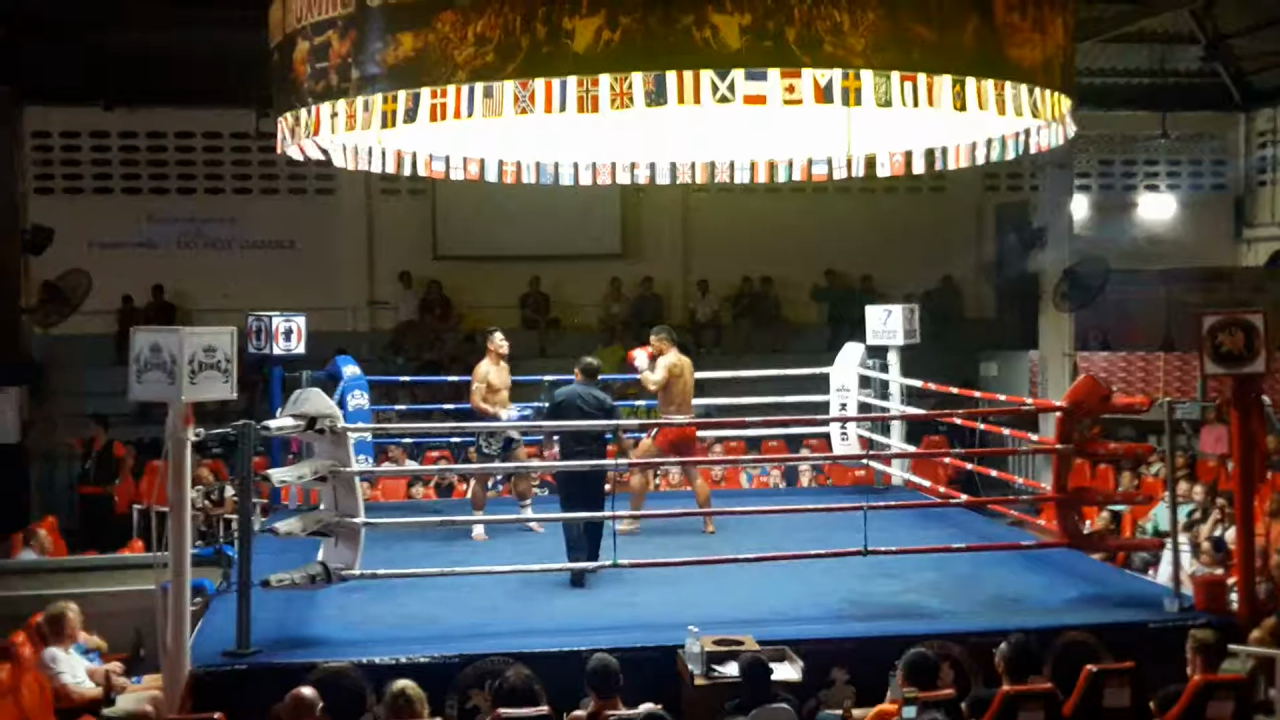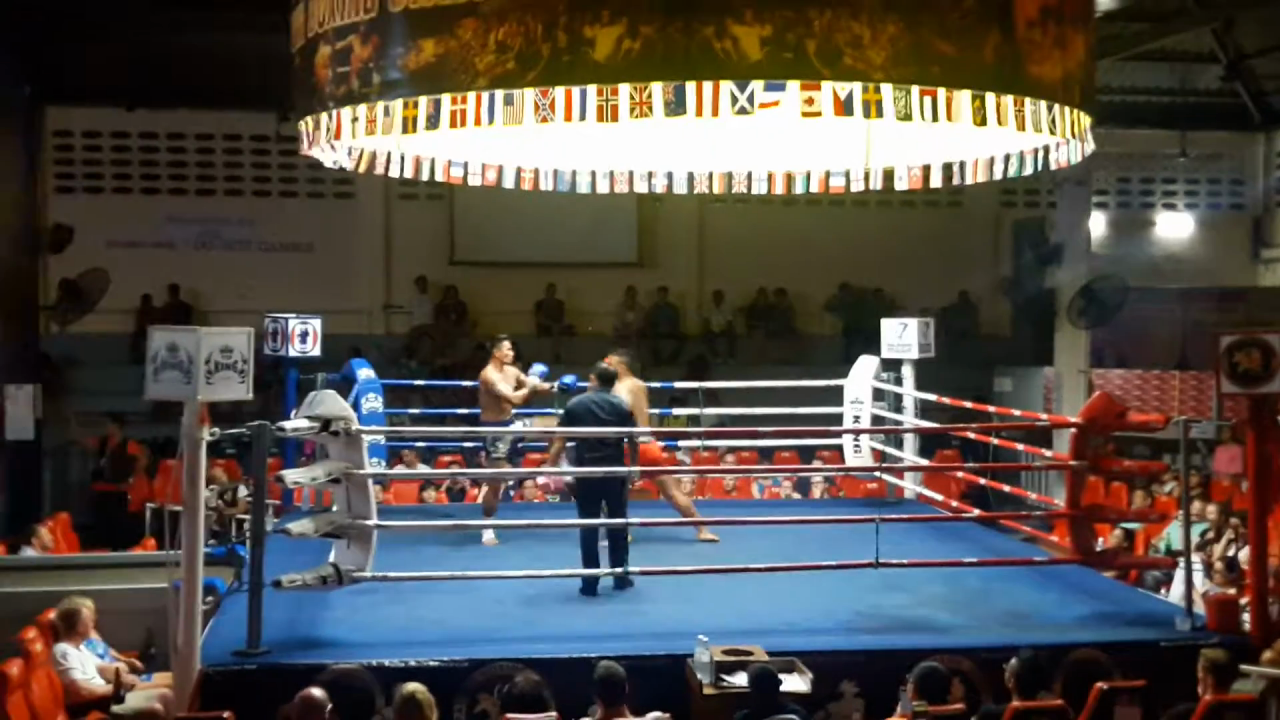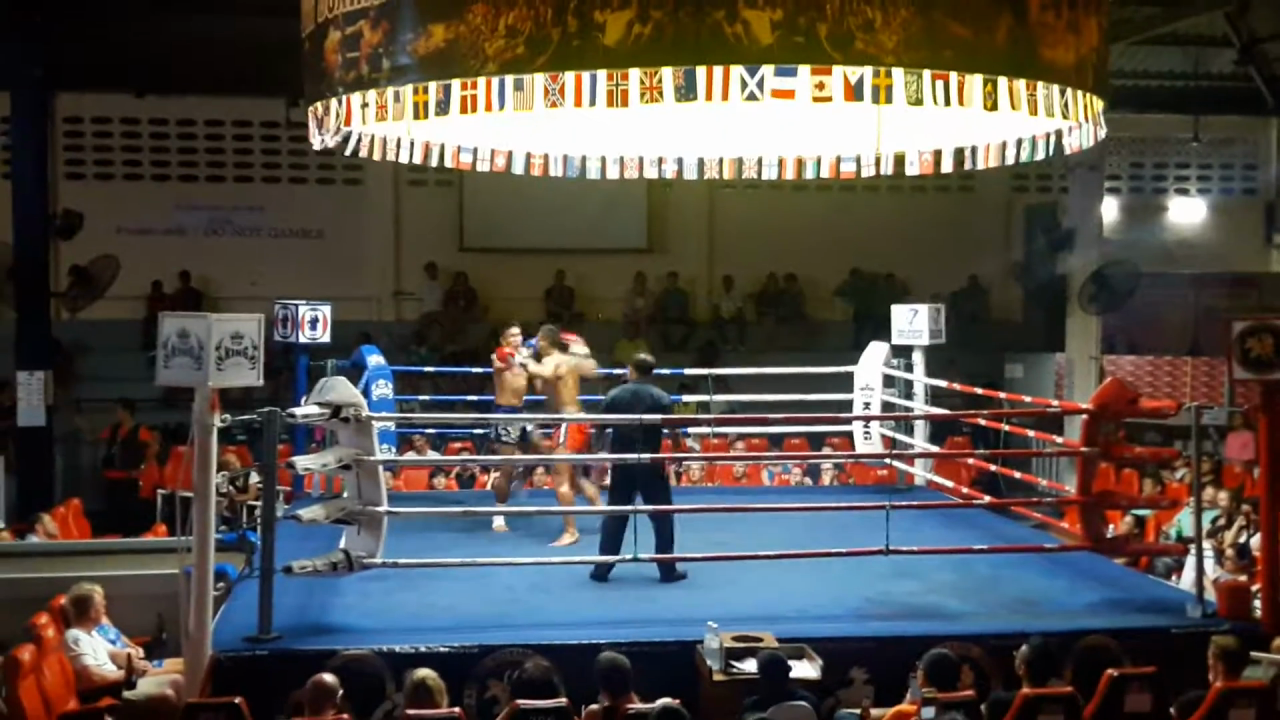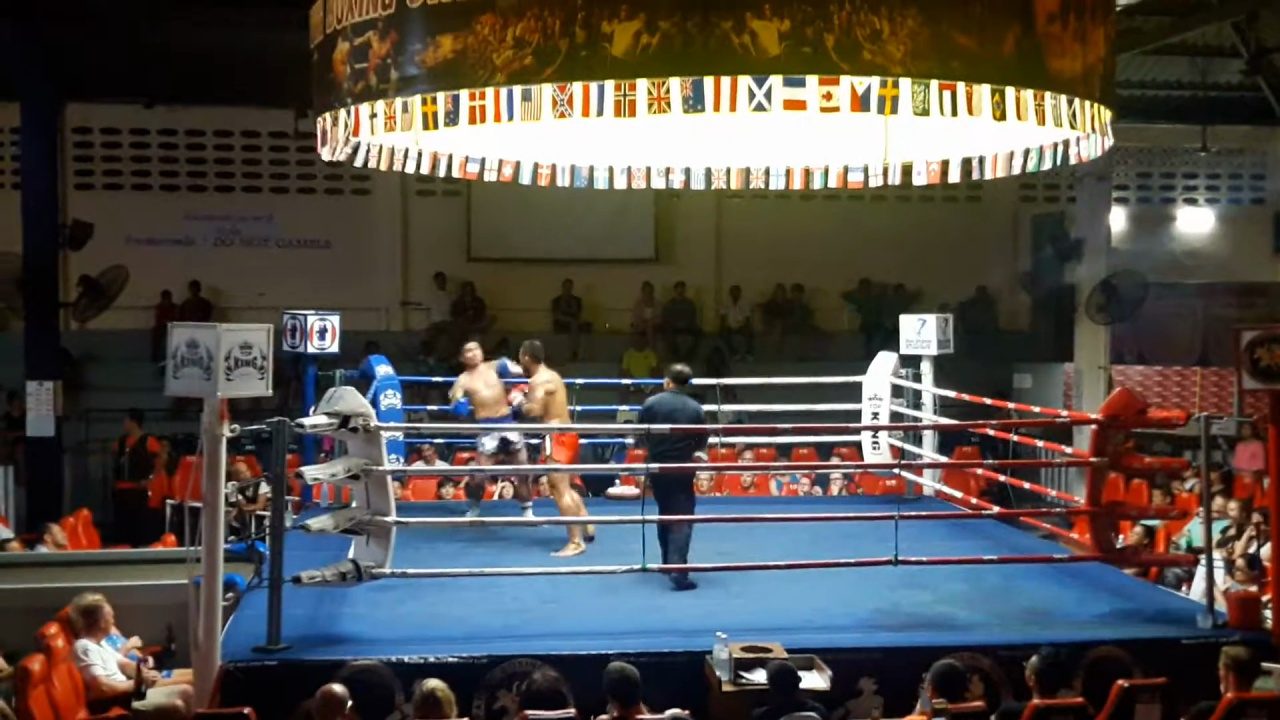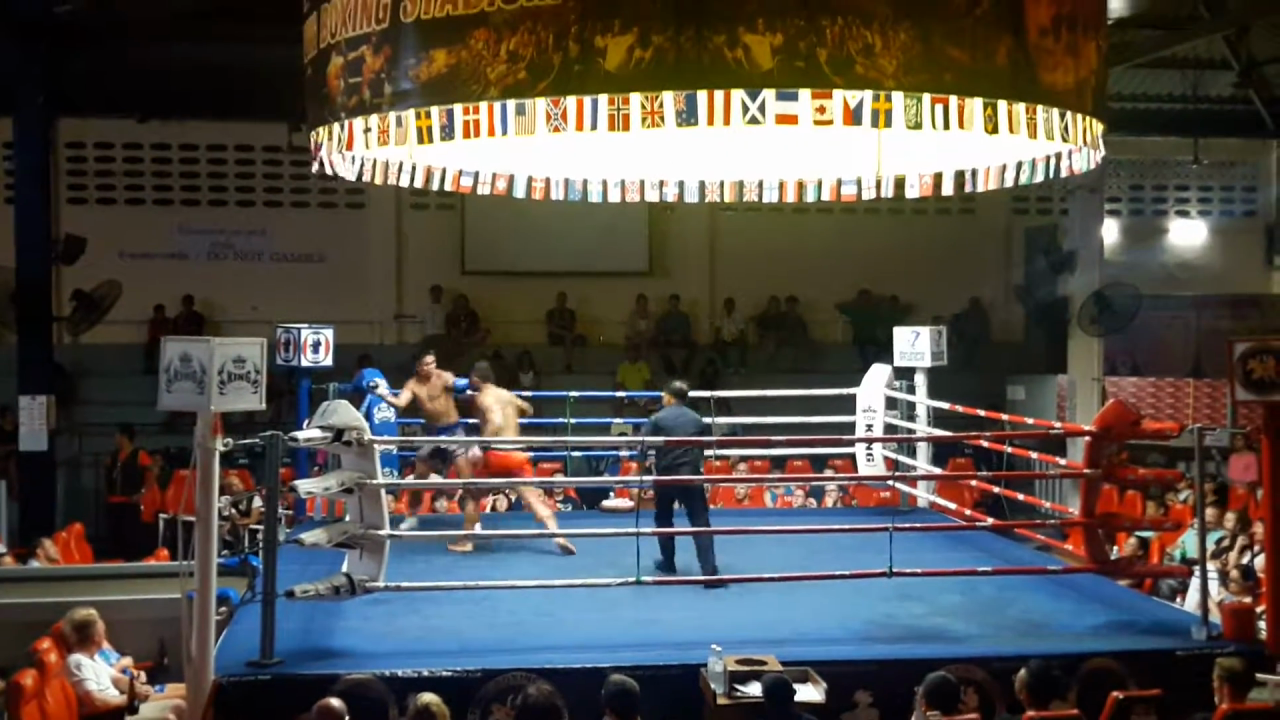
dt=0.4s
person 1, frame 1
left shoulder: (560, 395)
right shoulder: (605, 400)
right elbow: (617, 435)
left hip: (569, 463)
right hip: (596, 463)
left knee: (572, 514)
right knee: (594, 514)
left ankle: (578, 567)
right ankle: (591, 562)
person 1, frame 2
left shoulder: (576, 404)
right shoulder: (621, 406)
left elbow: (561, 441)
right elbow: (631, 441)
left wrist: (550, 467)
right hip: (615, 471)
left knee: (588, 525)
right knee: (617, 522)
left ankle: (590, 582)
right ankle: (620, 575)
person 1, frame 3
left shoulder: (614, 396)
right shoulder: (662, 399)
left hip: (622, 465)
right hip: (651, 465)
left knee: (614, 516)
right knee: (661, 515)
left ankle: (602, 567)
right ankle: (667, 569)
person 1, frame 4
left shoulder: (651, 403)
right shoulder: (695, 409)
left elbow: (640, 436)
right elbow: (702, 443)
right hip: (681, 470)
left knee: (666, 514)
right knee: (682, 519)
left ankle: (669, 562)
right ankle: (677, 572)
person 1, frame 5
left shoulder: (657, 418)
right shoulder: (697, 419)
right elbow: (701, 450)
left hip: (665, 475)
right hip: (691, 475)
left knee: (663, 518)
right knee: (700, 522)
left ankle: (668, 563)
right ankle: (709, 571)
person 2, frame 1
left shoulder: (666, 360)
right shoulder: (686, 361)
left elbow: (653, 385)
left wrist: (643, 368)
right wrist: (650, 365)
left hip: (669, 427)
right hip: (687, 426)
left knee: (637, 467)
right knee: (694, 476)
left ankle: (633, 519)
right ankle: (709, 523)
person 2, frame 2
left shoulder: (623, 386)
right shoulder: (639, 385)
left hip: (637, 448)
right hip: (650, 447)
right knee: (672, 492)
right ankle: (703, 531)
person 2, frame 3
left shoulder: (550, 362)
right shoulder: (571, 359)
left elbow: (543, 373)
right elbow: (591, 371)
left wrist: (524, 361)
right wrist: (582, 351)
left hip: (569, 426)
right hip: (578, 423)
left knee: (560, 480)
right knee: (572, 477)
left ankle: (570, 531)
person 2, frame 4
left shoulder: (539, 380)
right shoulder: (552, 375)
left elbow: (534, 411)
left wrist: (517, 402)
right wrist: (529, 393)
left hip: (558, 437)
right hip: (569, 435)
left knee: (560, 490)
right knee: (565, 486)
left ankle: (576, 541)
right ankle: (587, 530)
person 2, frame 5
left shoulder: (482, 397)
right shoulder: (508, 395)
left elbow: (496, 422)
right elbow: (528, 409)
left wrist: (478, 446)
left hip: (495, 454)
right hip: (516, 454)
right knee: (534, 500)
left ankle: (466, 541)
right ankle: (557, 536)
person 3, frame 1
left shoulder: (505, 366)
right shoulder: (482, 370)
right elbow: (475, 404)
left wrist: (514, 411)
right wrist: (500, 414)
left hip: (507, 426)
right hip: (490, 427)
left knee: (523, 470)
right knee: (483, 478)
left ankle: (527, 516)
right ankle: (477, 526)
person 3, frame 2
left shoulder: (511, 370)
right shoulder: (489, 375)
left elbow: (532, 385)
right elbow: (515, 400)
left wrist: (554, 386)
right wrist: (533, 385)
left hip: (510, 423)
right hip: (495, 429)
right knee: (494, 483)
right ankle: (487, 531)
person 3, frame 3
left shoulder: (520, 356)
right shoulder: (500, 355)
left hip: (519, 413)
right hip: (505, 415)
right knee: (506, 469)
right ankle: (498, 517)
person 3, frame 4
left shoulder: (493, 367)
right shoulder: (462, 380)
left elbow: (519, 372)
right elbow: (456, 404)
left wrist: (510, 369)
right wrist: (457, 406)
left hip: (507, 423)
left knee: (523, 474)
right knee: (479, 478)
left ankle: (527, 513)
right ankle: (474, 510)
person 3, frame 5
left shoulder: (444, 377)
right shoulder: (412, 384)
left elbow: (458, 387)
right elbow: (400, 403)
left wrist: (460, 387)
right wrist: (381, 392)
left hip: (453, 430)
right hip: (433, 433)
left knee: (466, 477)
right knee: (418, 478)
left ankle: (474, 519)
right ankle: (412, 518)
